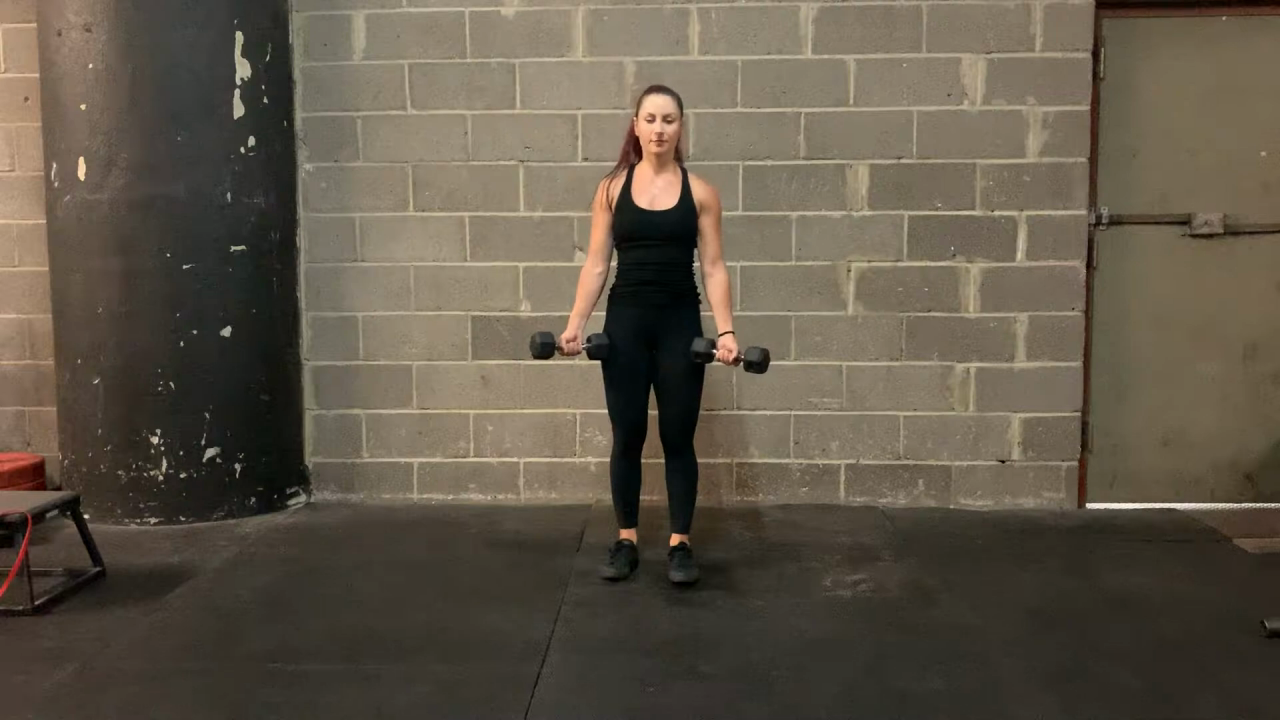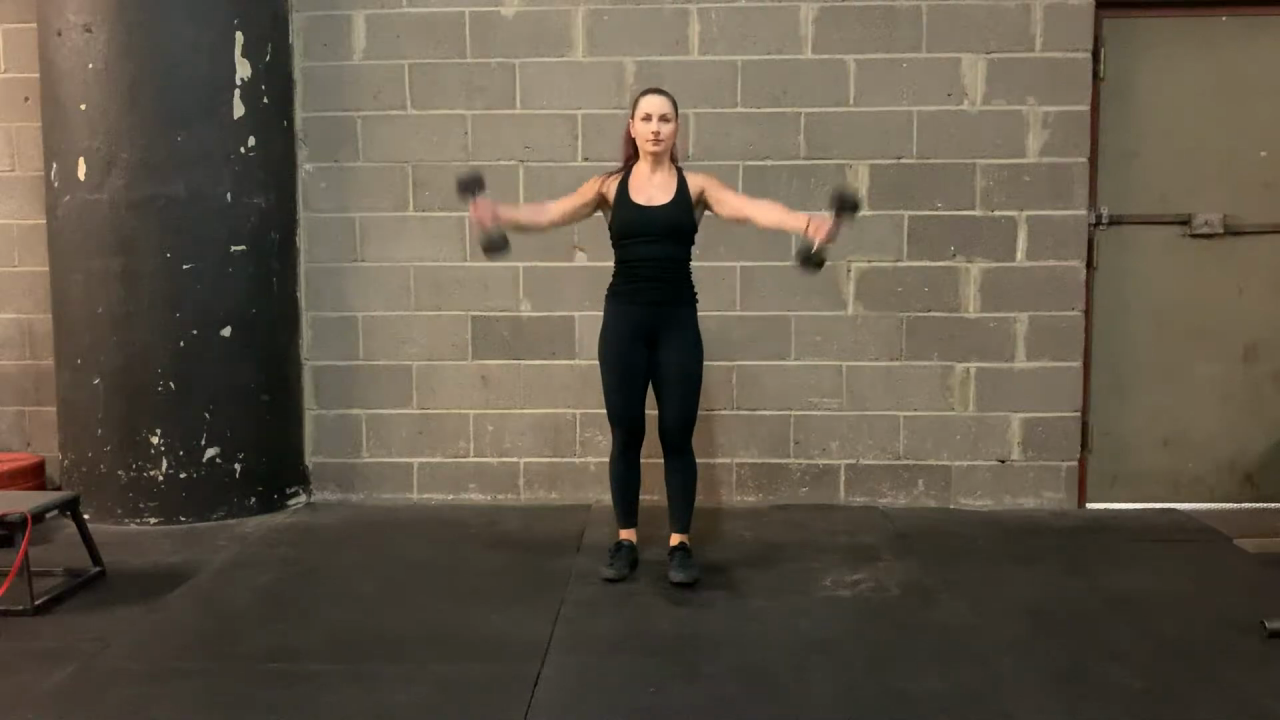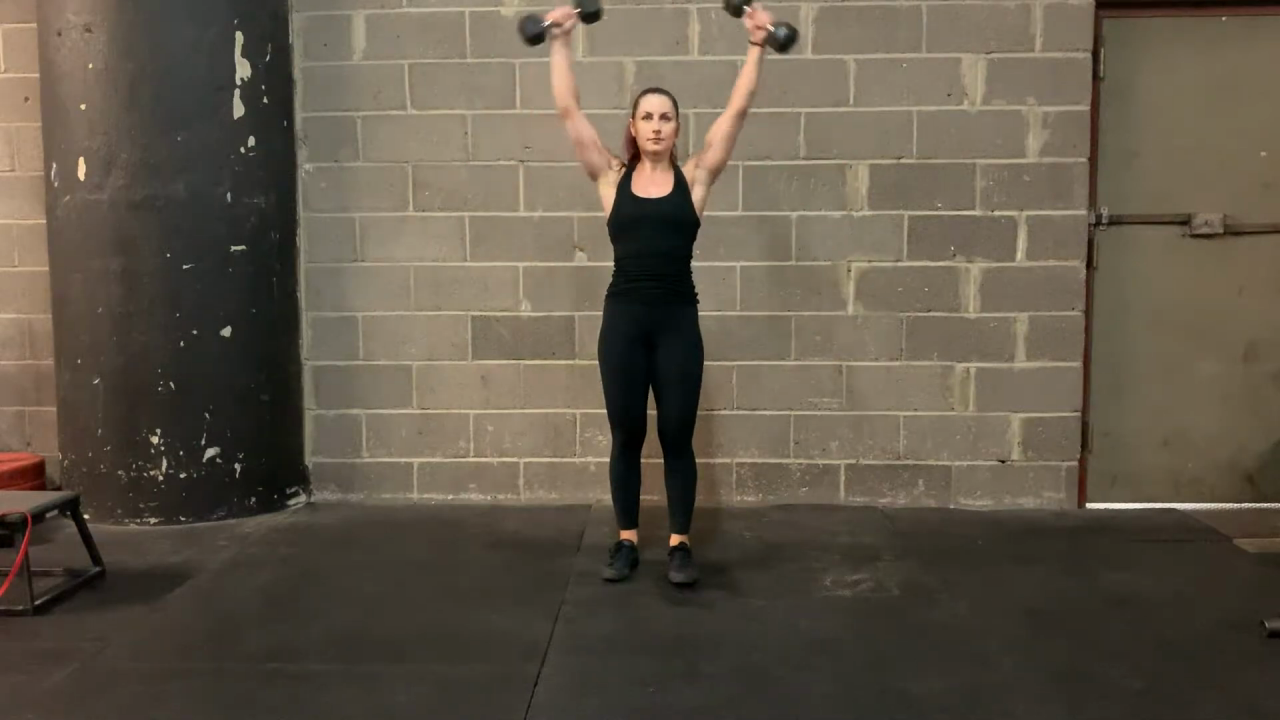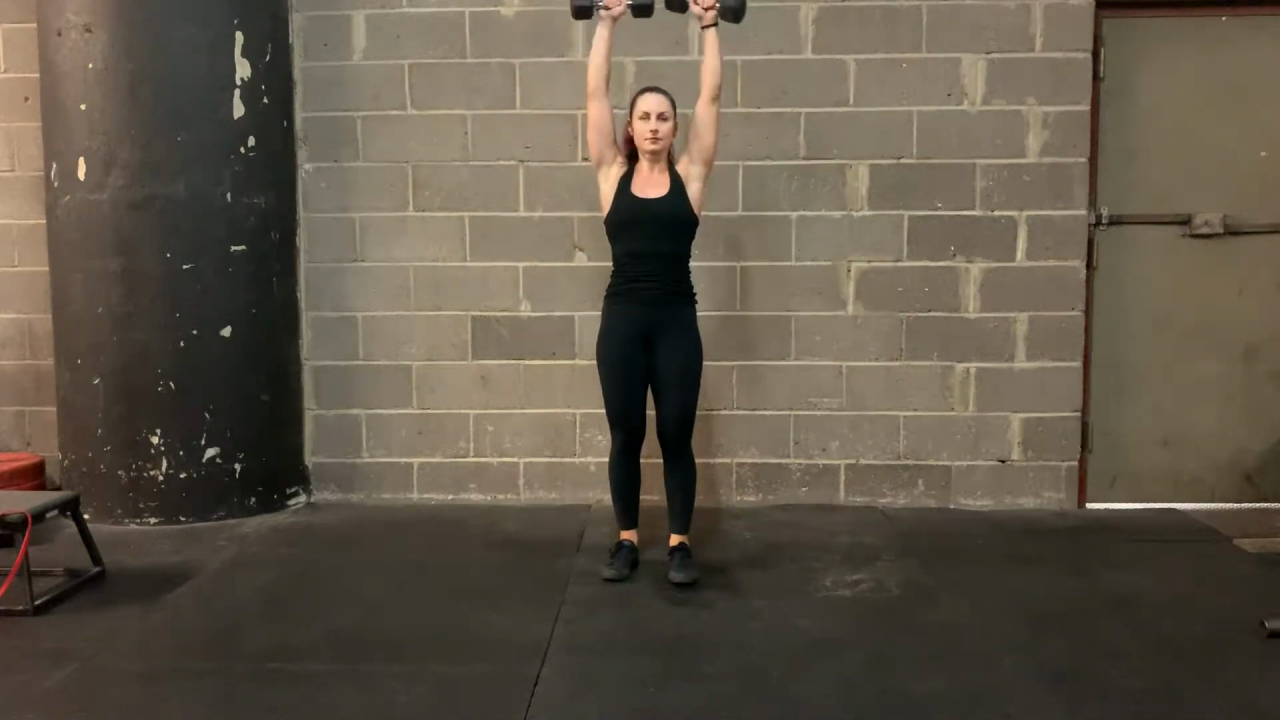
dt=0.5s
person 1, frame 1
left shoulder: (700, 191)
right shoulder: (612, 187)
left elbow: (713, 266)
right elbow: (596, 262)
left wrist: (726, 329)
right wrist: (575, 323)
left hip: (680, 320)
right hip: (625, 319)
left knee: (678, 438)
right knee: (627, 436)
left ankle: (680, 543)
right ankle: (626, 540)
person 1, frame 2
left shoulder: (695, 185)
right shoulder: (609, 185)
left elbow: (749, 207)
right elbow: (552, 211)
left wrist: (804, 223)
right wrist: (501, 215)
left hip: (677, 319)
right hip: (624, 317)
left knee: (677, 435)
right knee: (626, 434)
left ankle: (680, 543)
right ankle: (625, 539)
person 1, frame 3
left shoulder: (694, 178)
right shoulder: (611, 178)
left elbow: (735, 112)
right elbow: (568, 111)
left wrist: (757, 47)
left hip: (677, 322)
right hip: (623, 319)
left knee: (677, 436)
right knee: (626, 435)
left ankle: (679, 542)
right ankle: (626, 539)
person 1, frame 4
left shoulder: (689, 177)
right shoulder: (613, 176)
left elbow: (710, 99)
right elbow: (594, 95)
left hip: (676, 321)
right hip: (622, 319)
left knee: (676, 437)
right knee: (626, 436)
left ankle: (679, 543)
right ankle: (627, 539)
